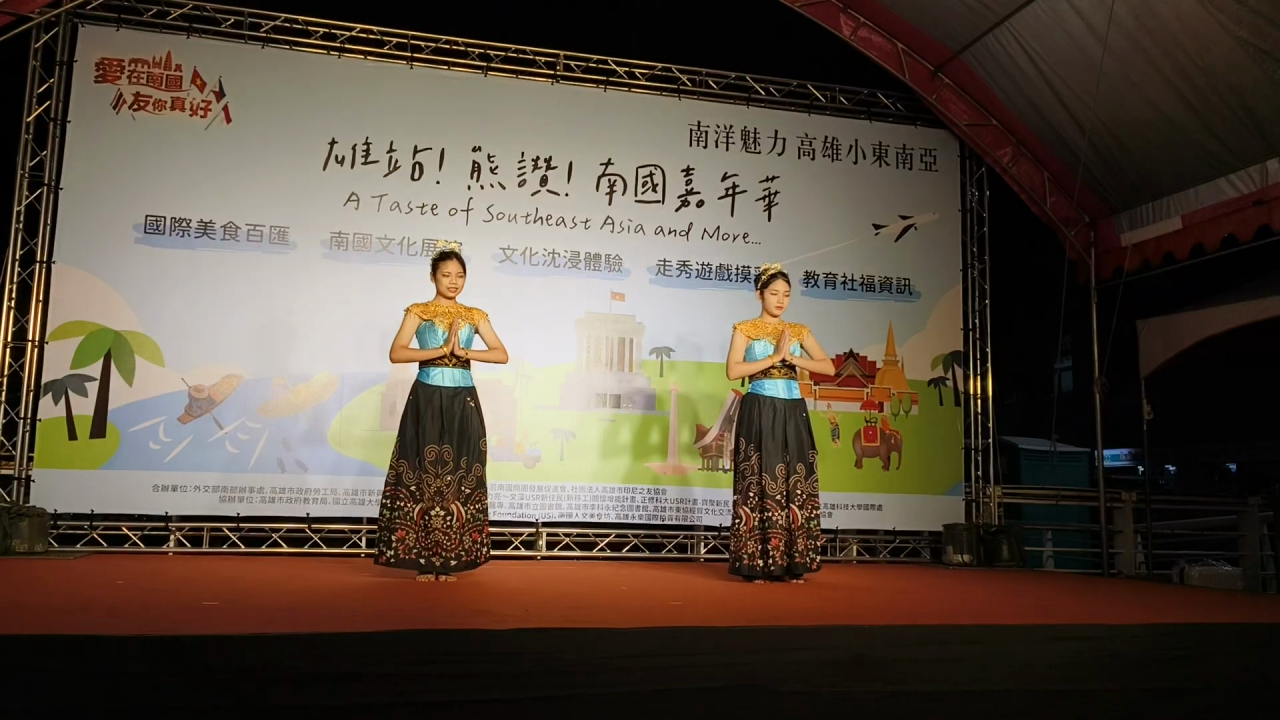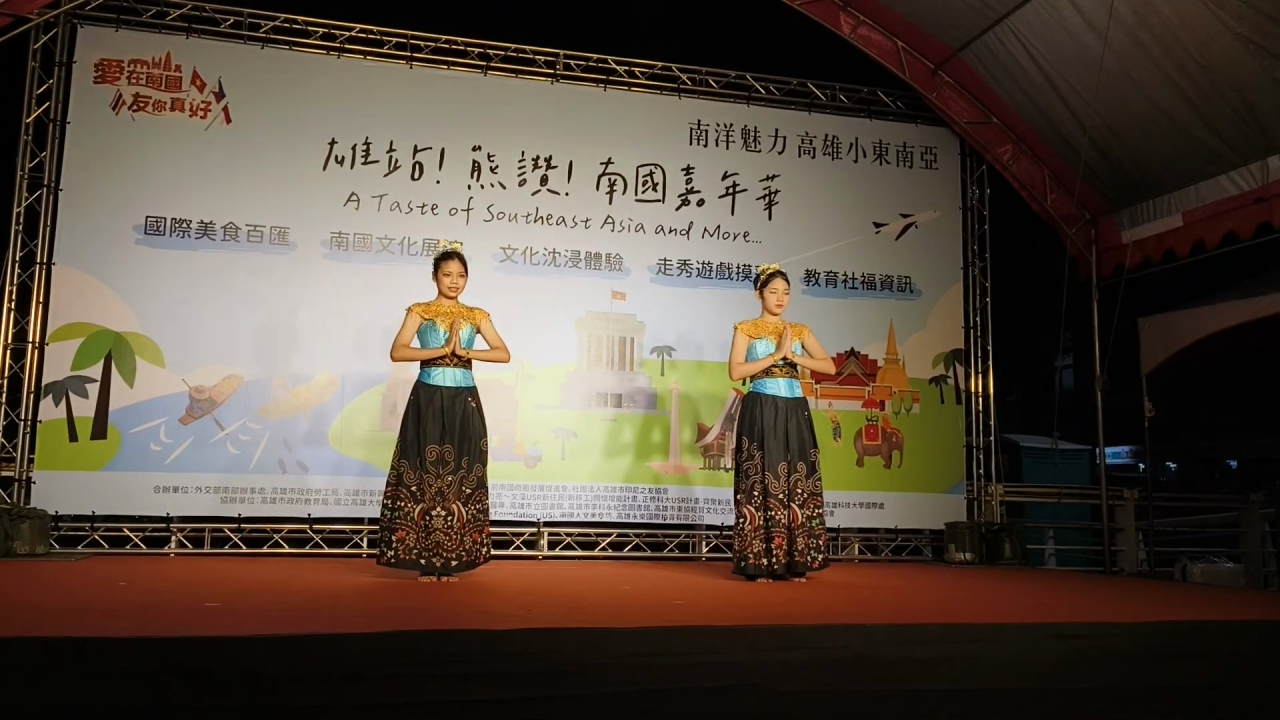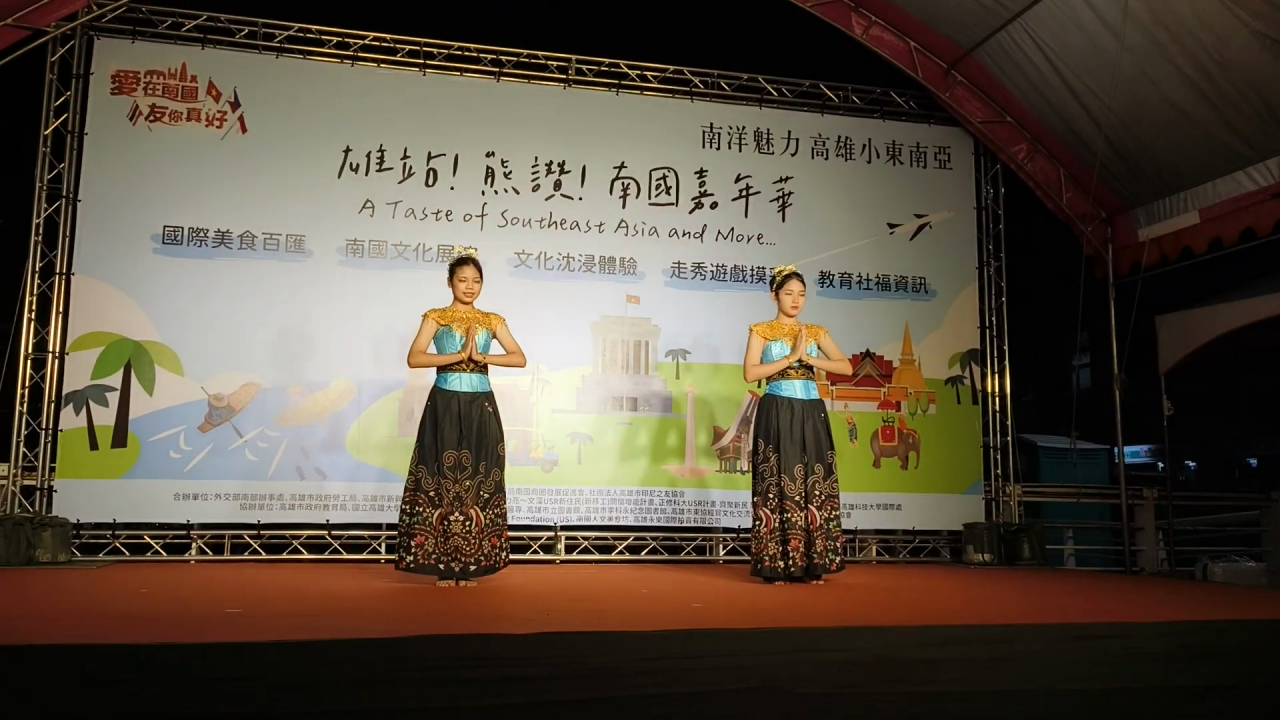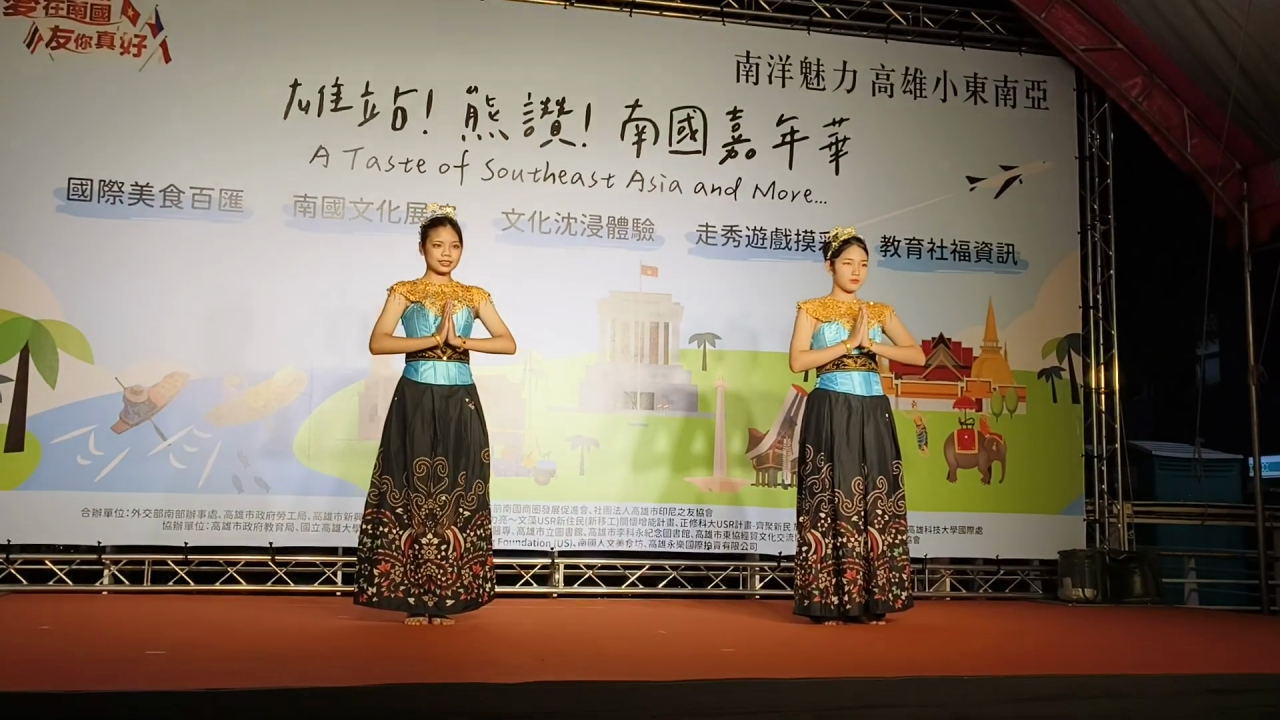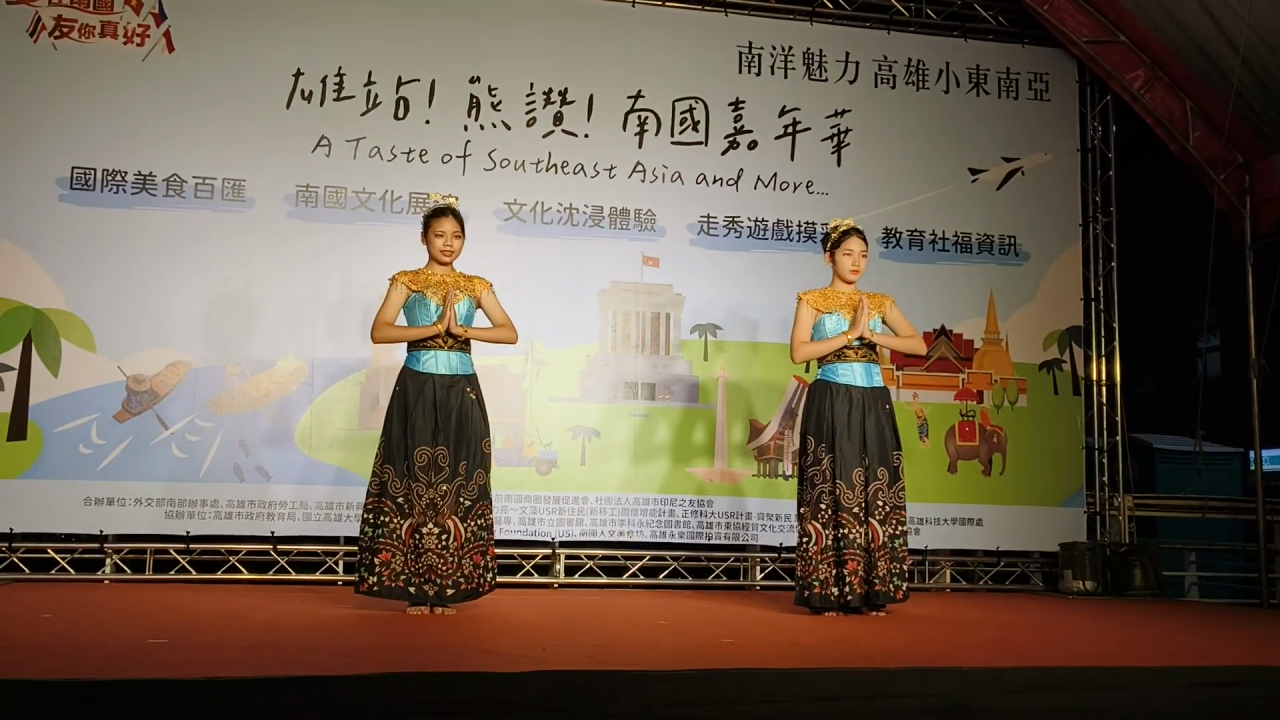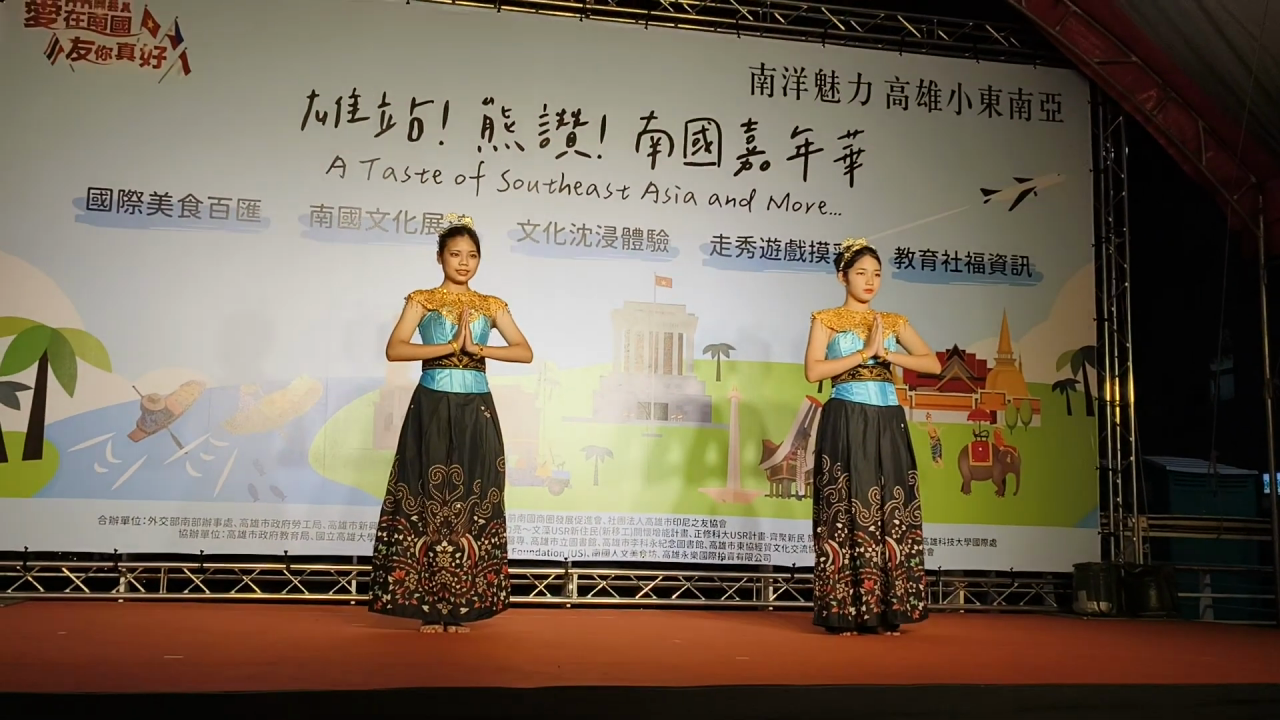
dt=0.7s
person 1, frame 1
left shoulder: (474, 316)
right shoulder: (418, 312)
left elbow: (502, 355)
right elbow: (396, 353)
left wrist: (463, 351)
right wrist: (442, 349)
left hip: (462, 401)
right hip: (427, 399)
left knee: (458, 476)
right knee: (424, 474)
left ankle: (449, 560)
right ankle: (424, 560)
person 1, frame 2
left shoulder: (476, 316)
right shoulder: (419, 312)
left elbow: (504, 354)
right elbow: (397, 352)
left wrist: (465, 351)
right wrist: (443, 349)
left hip: (463, 402)
right hip: (428, 399)
left knee: (460, 476)
right knee: (424, 474)
left ankle: (450, 562)
right ankle: (425, 562)
person 1, frame 3
left shoulder: (492, 321)
right shoulder: (435, 317)
left elbow: (520, 358)
right elbow: (414, 358)
left wrist: (481, 356)
right wrist: (459, 354)
left hip: (480, 406)
right hip: (445, 405)
left knee: (477, 481)
right knee: (442, 479)
left ankle: (469, 566)
right ankle: (444, 565)
person 1, frame 4
left shoulder: (474, 296)
right shoulder: (404, 292)
left elbow: (508, 343)
right elbow: (377, 342)
left wrist: (461, 341)
right wrist: (433, 339)
left hip: (460, 402)
right hip: (415, 400)
left knee: (457, 494)
right knee: (412, 491)
left ankle: (444, 601)
right ankle: (414, 600)
person 1, frame 5
left shoulder: (476, 286)
right shoulder: (406, 281)
left elbow: (510, 333)
right elbow: (379, 332)
left wrist: (462, 329)
right wrist: (434, 326)
left hip: (461, 391)
right hip: (417, 389)
left knee: (456, 485)
right knee: (414, 481)
left ankle: (446, 590)
right ankle: (416, 589)
person 1, frame 6
left shoulder: (490, 306)
right shoulder: (421, 300)
left elbow: (525, 352)
right elbow: (393, 349)
left wrist: (477, 348)
right wrist: (449, 346)
left hip: (475, 411)
right hip: (431, 408)
left knee: (471, 502)
right knee: (427, 500)
left ankle: (459, 609)
right ankle: (429, 609)
person 2, frame 1
left shoulder: (799, 332)
right shoulder: (745, 330)
left elbow: (829, 367)
right elbow: (732, 371)
left wrist: (791, 357)
right wrist: (773, 357)
left hip: (793, 412)
right hip: (759, 412)
left knee: (795, 483)
right knee: (760, 483)
left ankle: (791, 563)
right ankle: (757, 564)
person 2, frame 2
left shoulder: (800, 331)
right shoulder: (746, 329)
left elbow: (829, 366)
right elbow: (735, 371)
left wrist: (793, 355)
right wrist: (776, 355)
left hip: (795, 411)
right hip: (761, 411)
left knee: (797, 482)
right knee: (762, 481)
left ankle: (794, 563)
right ankle: (760, 564)
person 2, frame 3
left shoulder: (816, 332)
right shoulder: (761, 331)
left elbow: (846, 367)
right elbow: (750, 373)
left wrist: (808, 358)
right wrist: (790, 357)
left hip: (811, 413)
right hip: (777, 413)
left knee: (814, 484)
right knee: (779, 484)
left ankle: (812, 565)
right ankle: (777, 565)
person 2, frame 4
left shoulder: (880, 312)
right shoulder: (812, 309)
left elbow: (918, 355)
right elbow: (797, 361)
left wrist: (870, 344)
right wrist: (849, 342)
left hip: (873, 413)
right hip: (830, 412)
left knee: (875, 500)
right knee: (831, 499)
left ankle: (872, 603)
right ankle: (829, 603)
person 2, frame 5
left shoulder: (880, 302)
right shoulder: (812, 300)
left elbow: (919, 345)
right elbow: (799, 352)
left wrist: (871, 335)
right wrist: (850, 333)
left hip: (873, 404)
right hip: (831, 403)
left knee: (876, 491)
right knee: (832, 490)
left ankle: (871, 592)
right ankle: (829, 592)
person 2, frame 6
left shoulder: (894, 322)
right shoulder: (826, 320)
left elbow: (933, 364)
right elbow: (813, 370)
left wrist: (886, 354)
right wrist: (865, 352)
left hip: (888, 423)
right hip: (846, 422)
left knee: (891, 510)
right knee: (847, 510)
left ankle: (885, 613)
right ankle: (844, 613)
